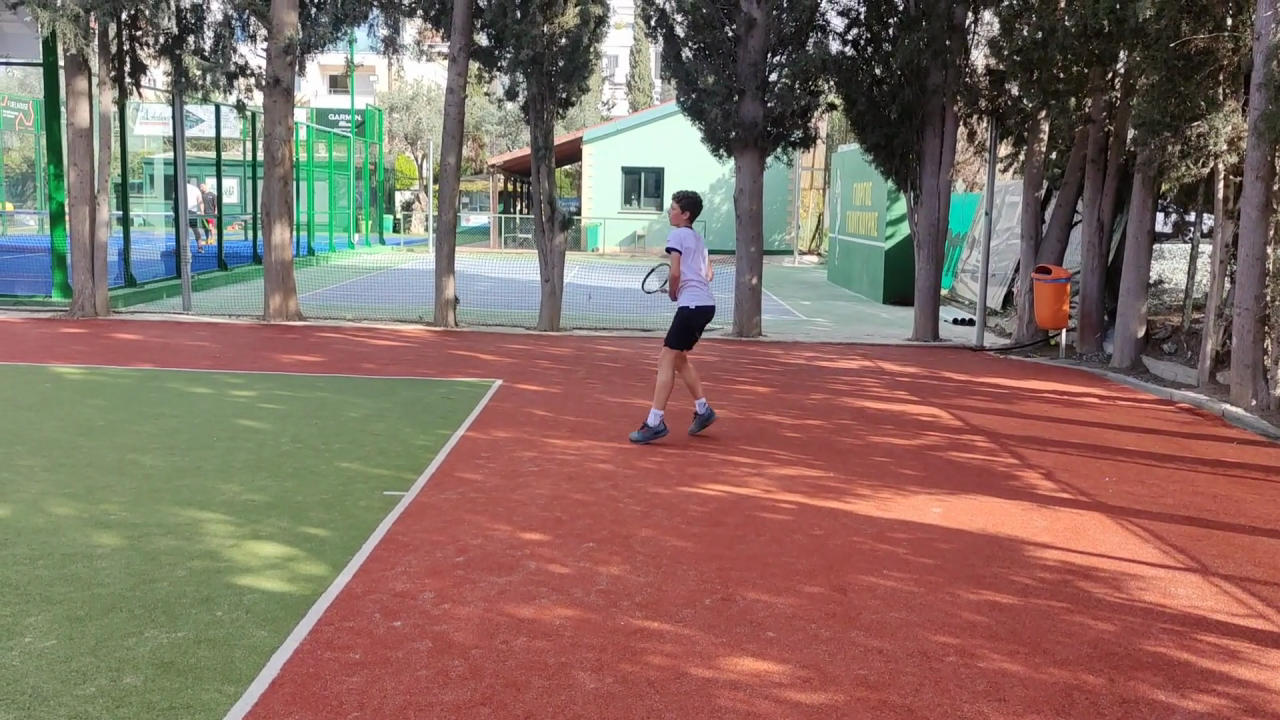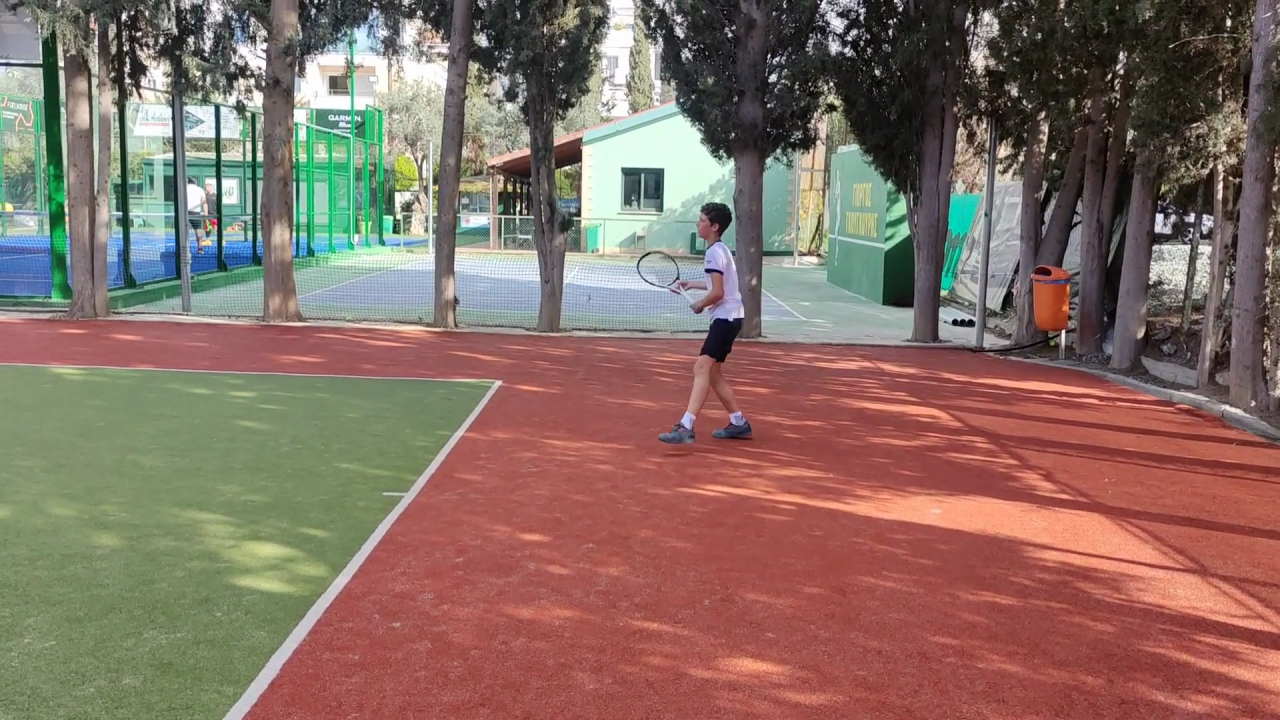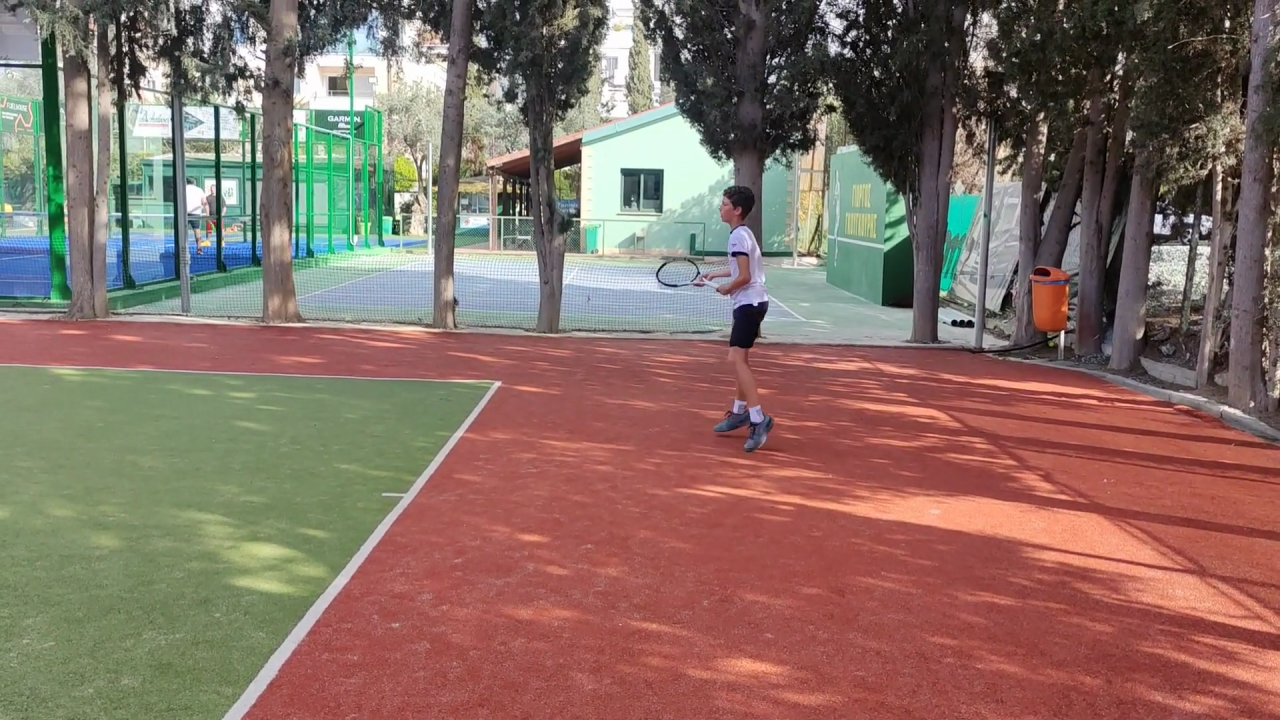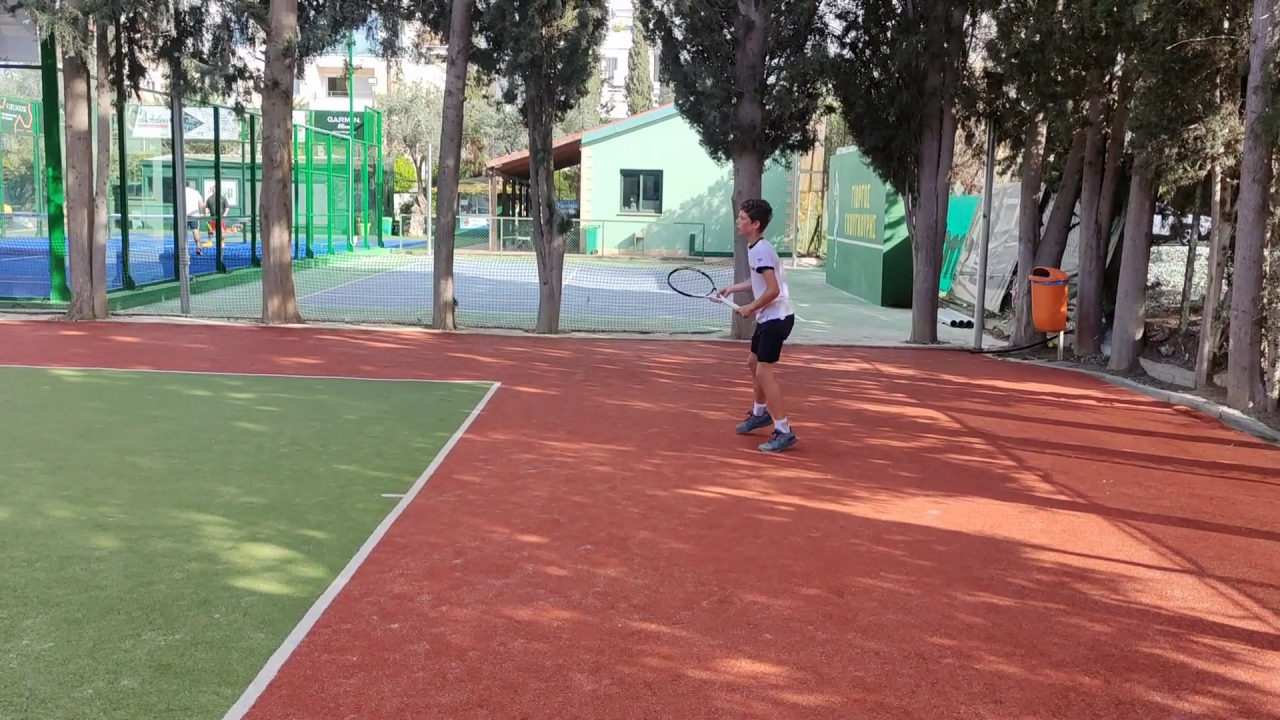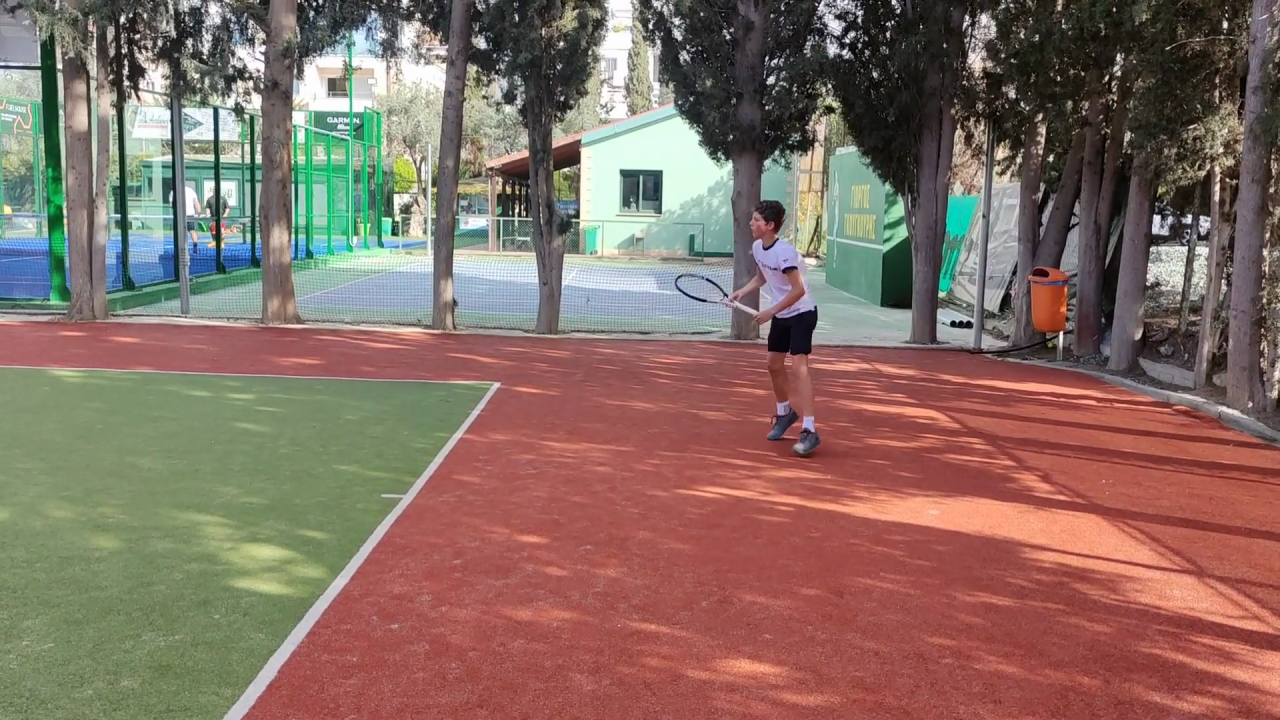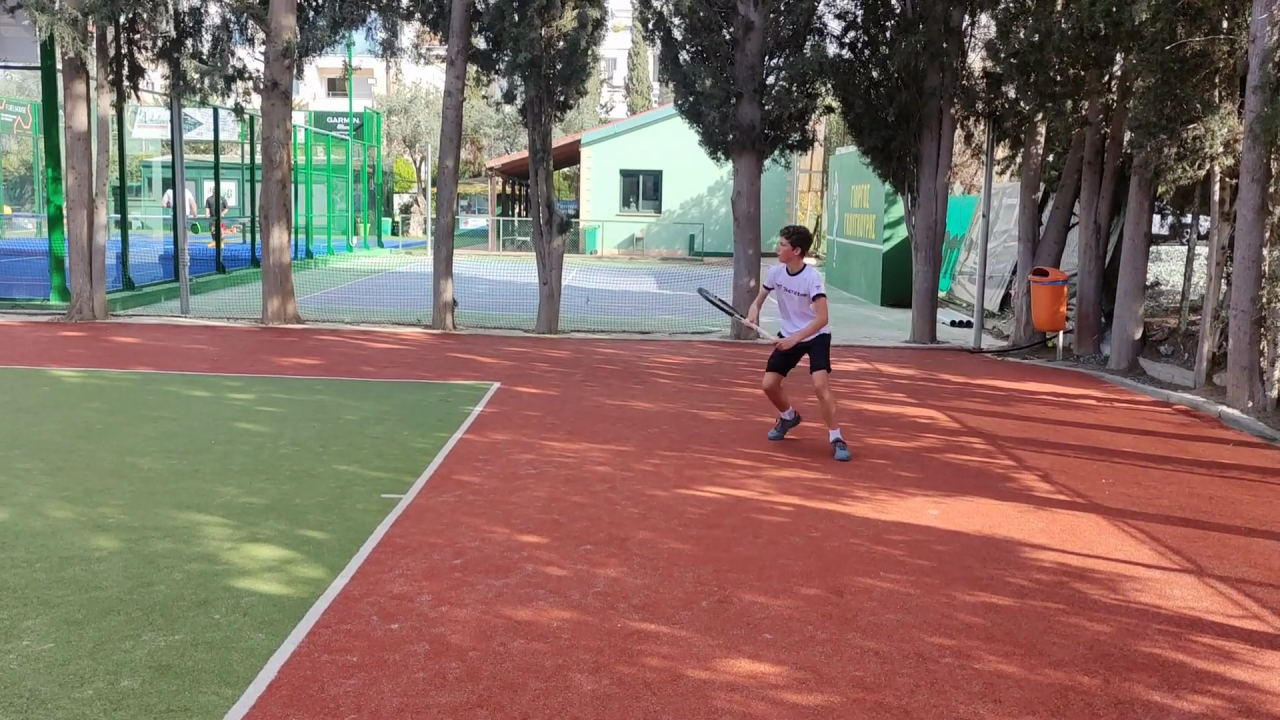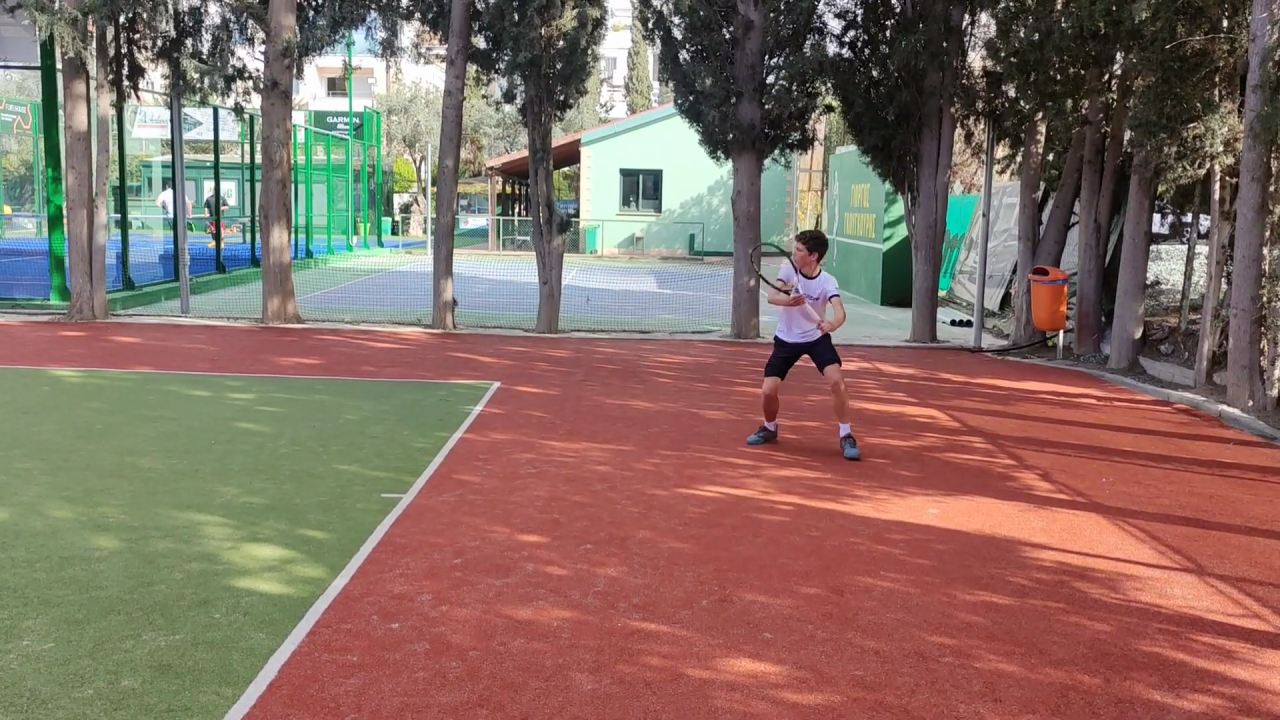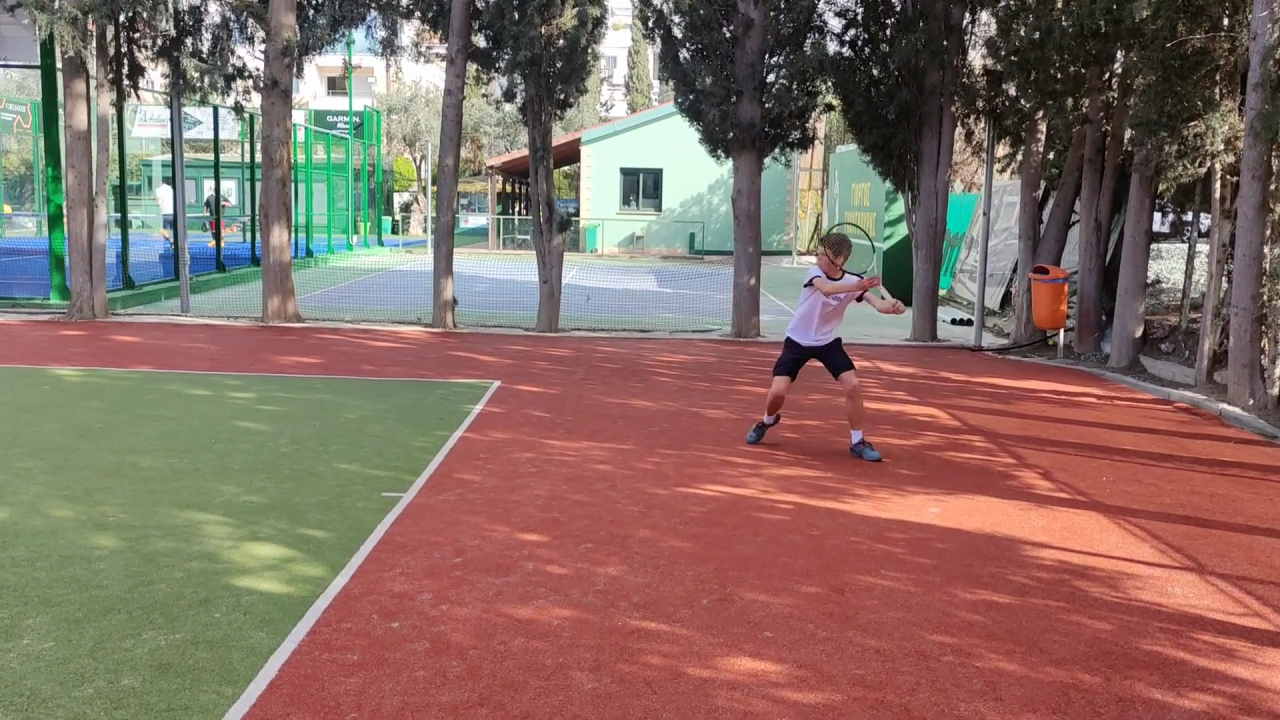
dt=0.2s
person 1, frame 1
left shoulder: (676, 235)
right shoulder: (699, 239)
left elbow: (675, 272)
left wrist: (672, 291)
left hip: (692, 306)
right hip: (705, 306)
left knee: (666, 359)
right knee: (680, 359)
left ankle: (654, 423)
right ankle: (703, 410)
person 1, frame 2
left shoulder: (714, 253)
right shoulder: (722, 251)
left elbow: (718, 294)
left wrist: (699, 305)
right wrist: (693, 284)
left hip: (725, 319)
right hip: (729, 318)
left knee: (702, 369)
right knee: (713, 373)
left ankle: (685, 427)
right ankle: (738, 423)
person 1, frame 3
left shoulder: (738, 236)
right shoulder: (743, 234)
left elbow: (744, 276)
left wrist: (725, 289)
right wrist: (716, 274)
left hip: (749, 304)
right hip: (748, 304)
left knee: (736, 360)
right knee: (738, 360)
left ankle: (759, 419)
right ankle: (739, 412)
person 1, frame 4
left shoulder: (761, 251)
right shoulder: (755, 249)
left elbow: (773, 290)
left wrist: (749, 308)
right wrist: (733, 288)
left hip: (777, 318)
right hip: (767, 317)
left knee: (764, 372)
right knee: (754, 364)
left ankle: (783, 431)
right ankle: (760, 413)
person 1, frame 5
left shoulder: (785, 251)
right shoulder: (757, 247)
left elbow: (798, 290)
left wrist: (770, 311)
right wrist: (742, 291)
left hip: (801, 313)
right hip: (781, 315)
left knee: (799, 368)
right knee: (774, 364)
left ankle: (809, 431)
right ankle: (785, 413)
person 1, frame 6
left shoulder: (813, 277)
right shoulder: (775, 272)
left elbow: (823, 318)
right elbow: (759, 299)
left wrist: (794, 339)
right wrist: (753, 313)
left hip: (816, 336)
right hip: (789, 336)
left knee: (820, 384)
right knee: (769, 384)
left ankle: (836, 439)
right ankle: (788, 416)
person 1, frame 7
left shoulder: (828, 282)
right shoulder: (788, 270)
left elbow: (840, 313)
right elbow: (772, 297)
left wrist: (832, 324)
right wrist: (789, 301)
left hip: (817, 338)
right hip: (787, 339)
left knee: (836, 380)
right knee: (768, 391)
left ankle: (846, 436)
right ankle: (769, 428)
person 1, frame 8
left shoulder: (854, 282)
right shoulder: (814, 273)
left elbow: (879, 304)
right elbow: (826, 289)
left wrist: (892, 306)
right wrist: (859, 286)
left hip: (828, 343)
right hip: (798, 340)
left knee: (853, 386)
right knee: (777, 392)
left ankle: (858, 441)
right ankle: (768, 419)
